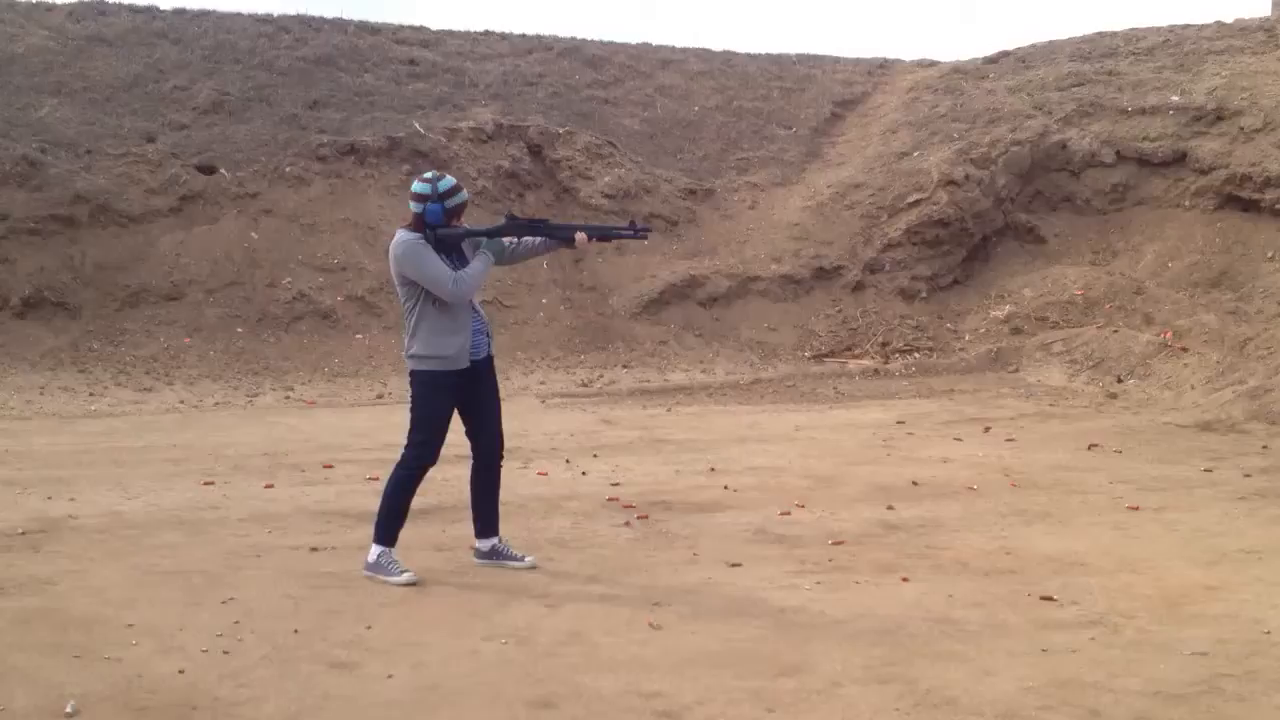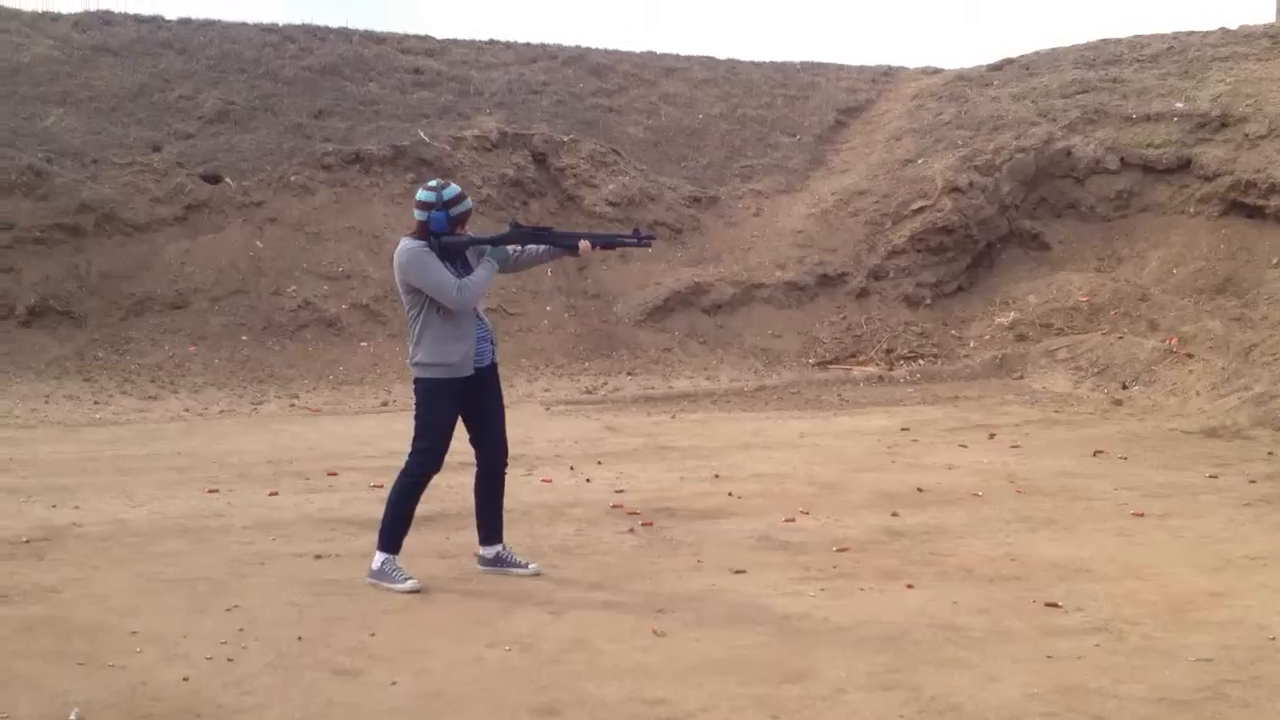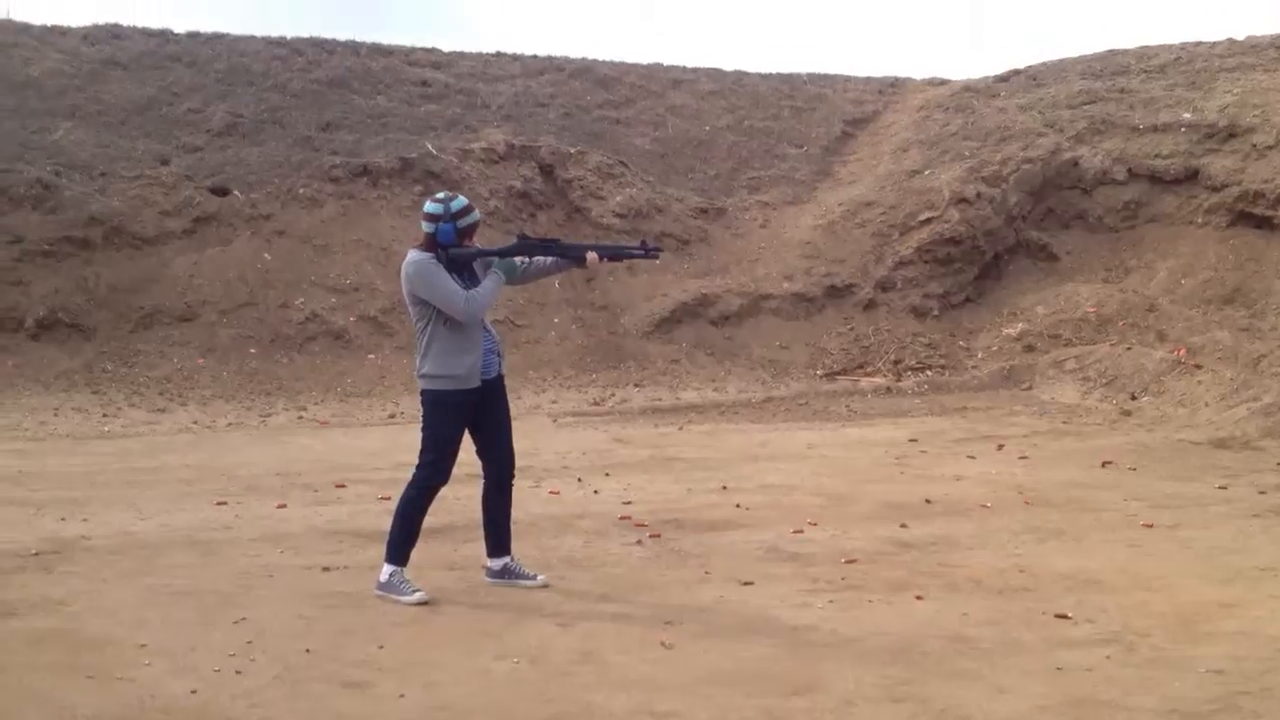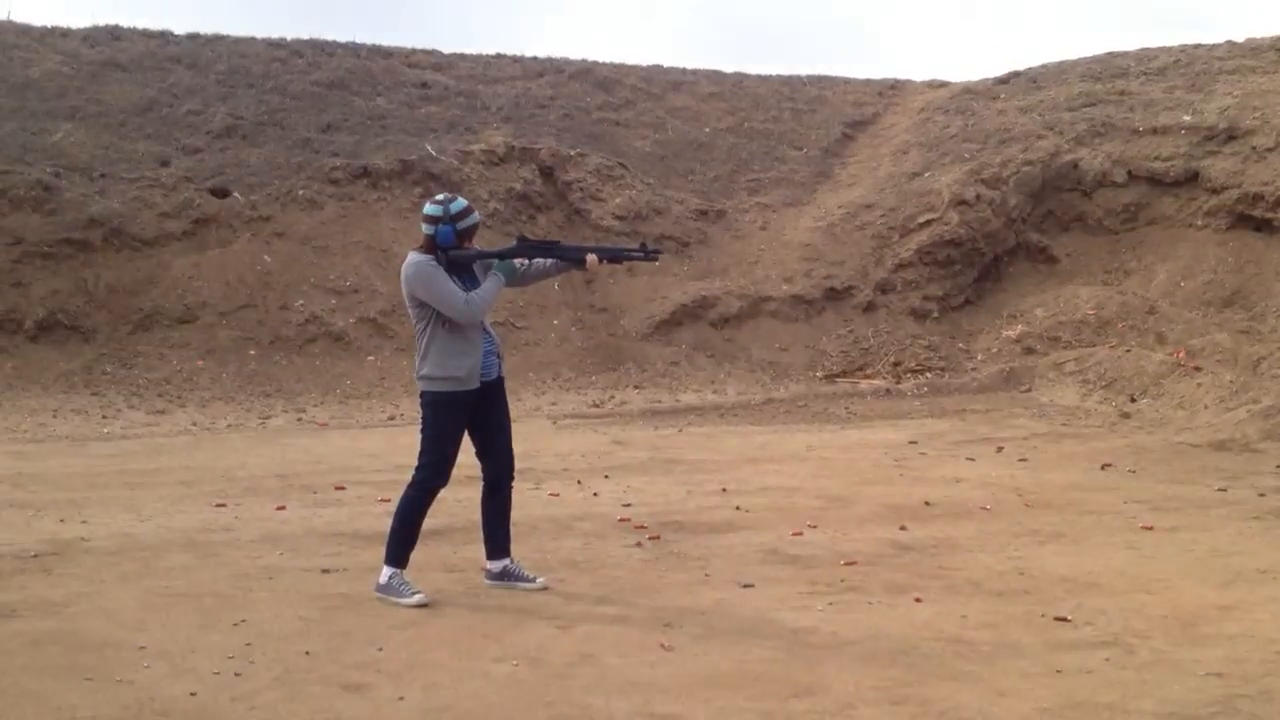
dt=0.2s
person 1, frame 1
left shoulder: (458, 238)
right shoulder: (407, 247)
left elbow: (509, 250)
right elbow: (456, 288)
left wrist: (563, 238)
right wrist: (485, 255)
left hip: (476, 360)
right hip: (435, 368)
left knee: (490, 450)
right knee: (419, 457)
left ankle: (488, 543)
right ankle: (379, 553)
person 1, frame 2
left shoulder: (461, 246)
right shoulder: (412, 254)
left elbow: (514, 257)
right elbow: (460, 297)
left wrist: (568, 247)
right wrist: (489, 263)
left hip: (480, 368)
right hip: (439, 376)
left knee: (494, 457)
right knee: (423, 464)
left ankle: (492, 549)
right ankle: (383, 560)
person 1, frame 3
left shoulder: (467, 257)
right shoulder: (420, 267)
left elbow: (521, 269)
right elbow: (468, 308)
left wrist: (575, 259)
right wrist: (497, 274)
left hip: (487, 380)
right hip: (447, 388)
left knee: (501, 469)
right knee: (431, 476)
left ankle: (500, 562)
right ankle: (391, 572)
person 1, frame 4
left shoulder: (469, 260)
right shoulder: (419, 268)
left elbow: (521, 272)
right elbow: (467, 309)
left wrist: (574, 260)
right wrist: (497, 276)
left hip: (486, 381)
right hip: (446, 389)
left knee: (501, 471)
right knee: (430, 477)
left ankle: (500, 564)
right ankle: (391, 574)
